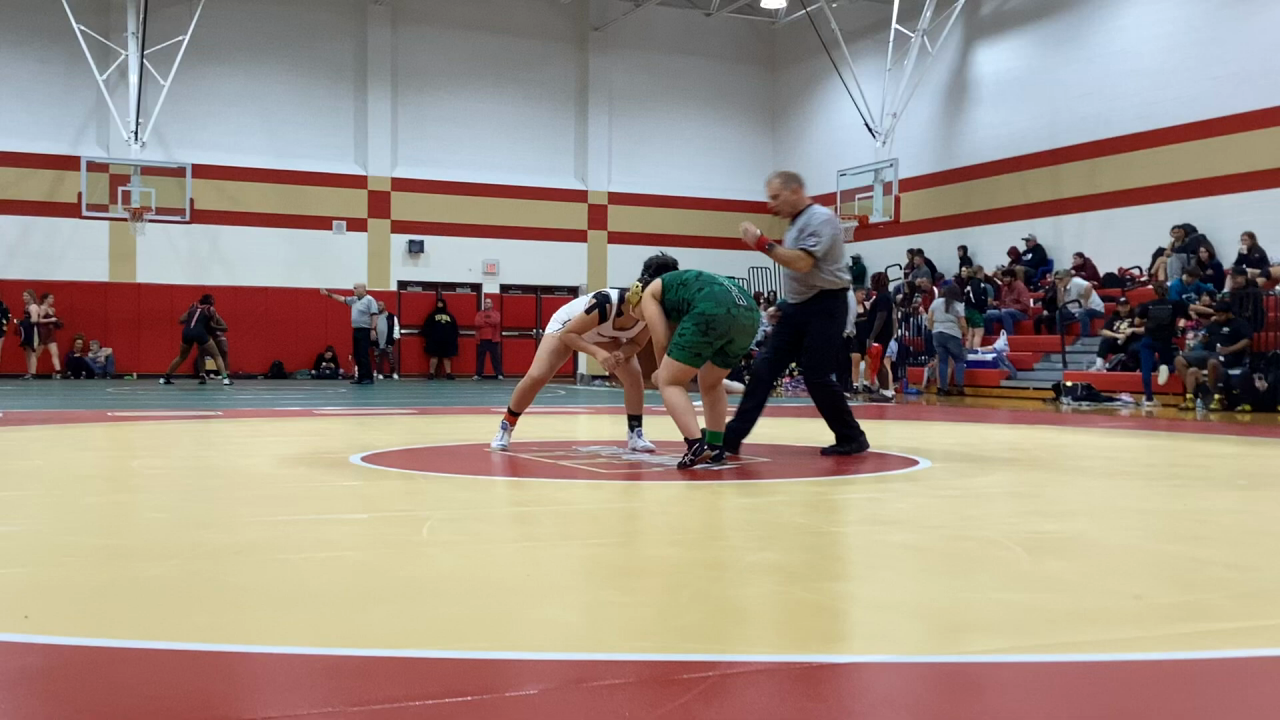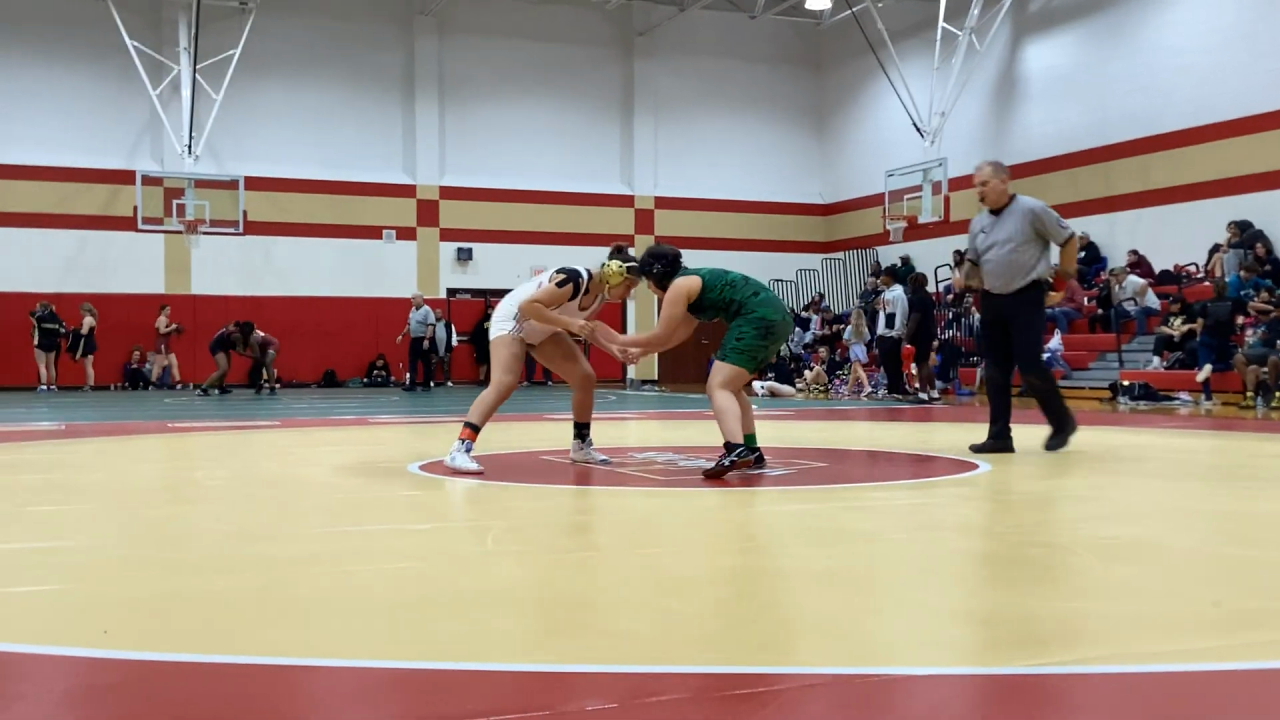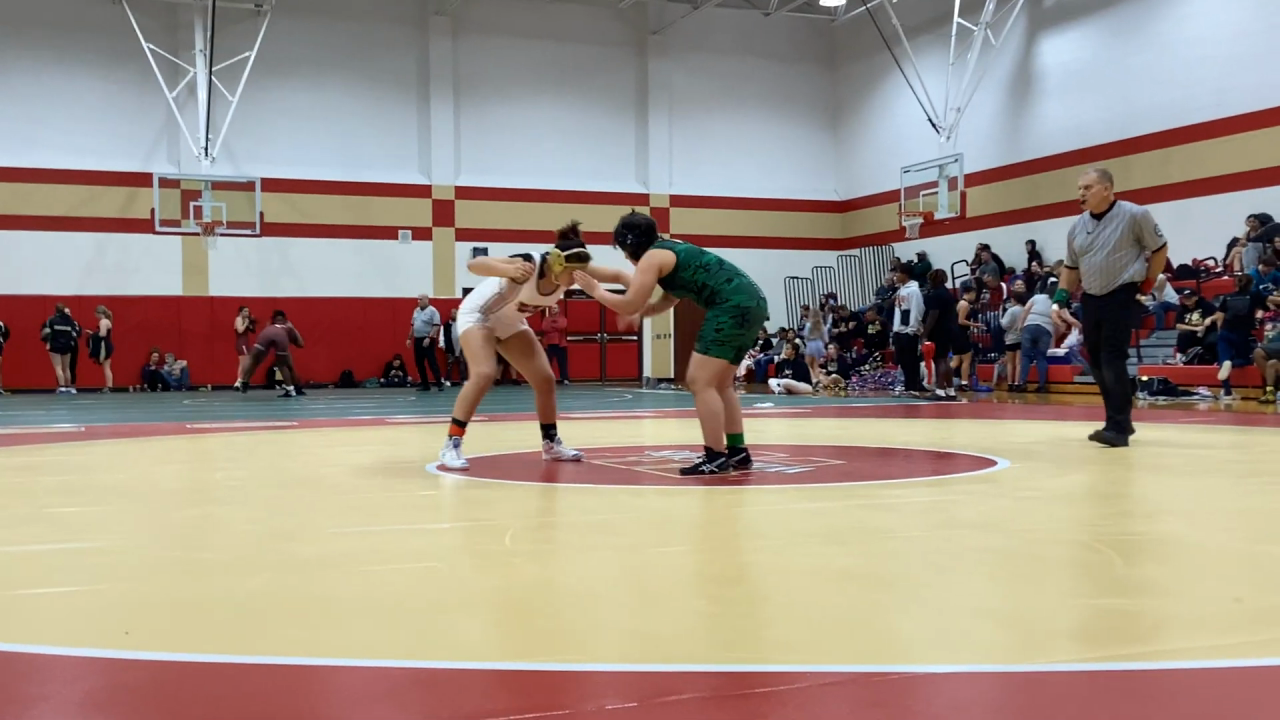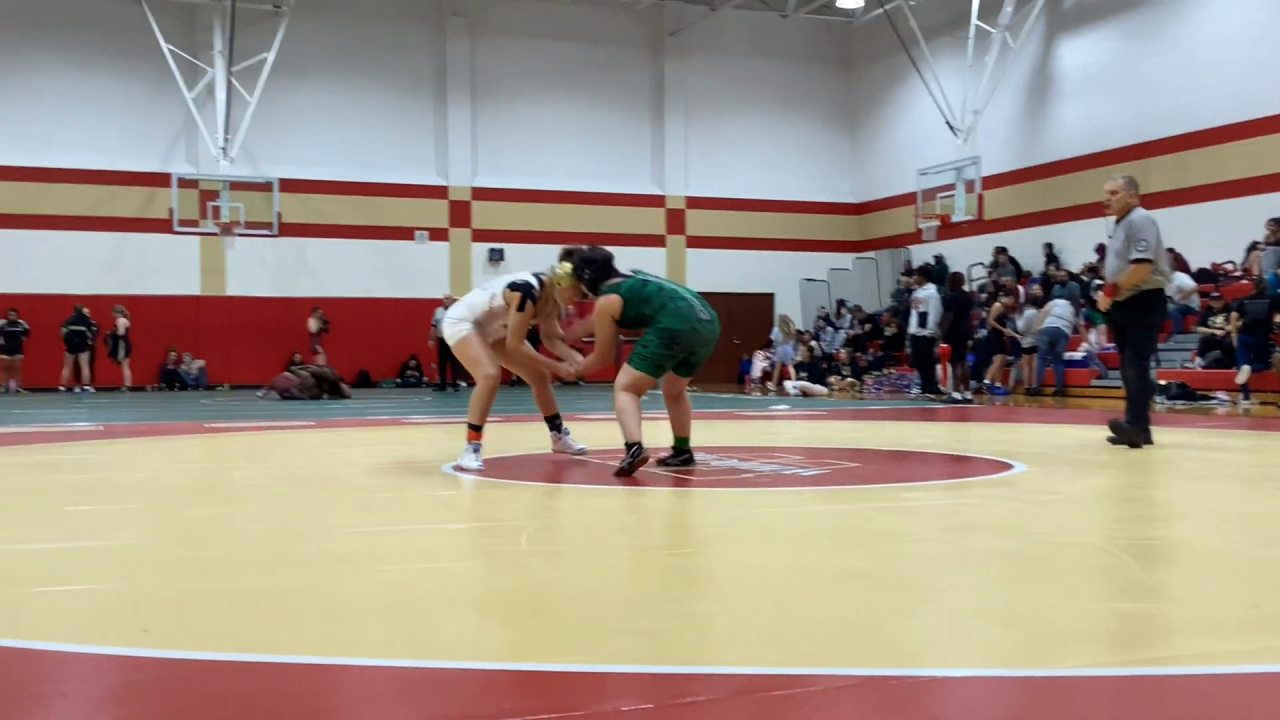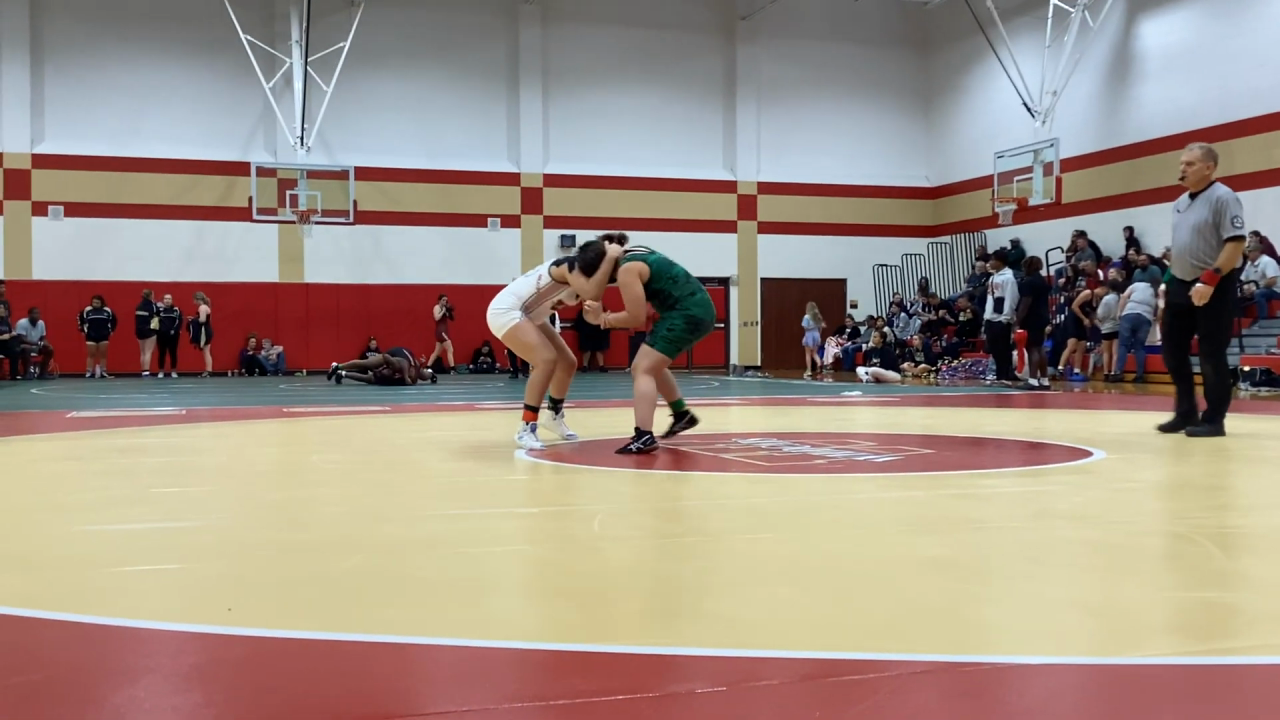
dt=1s
person 1, frame 1
left shoulder: (820, 218)
right shoulder: (795, 224)
left elbow: (800, 263)
left wrist: (762, 243)
right wrist: (782, 305)
left hip: (825, 306)
right hip: (798, 307)
left knee: (816, 375)
right knee: (764, 370)
left ankle: (851, 438)
right ankle: (732, 437)
person 1, frame 2
left shoulder: (1033, 210)
right shoulder: (978, 223)
left elbow: (1070, 241)
right elbow: (974, 264)
left wrist: (1061, 280)
right wrist: (964, 282)
left hip: (1026, 298)
right hip: (992, 300)
left knee: (1030, 365)
right knee: (994, 370)
left ankle: (1062, 423)
right ankle: (999, 436)
person 1, frame 3
left shoulder: (1133, 215)
right shoulder: (1077, 226)
left elbow: (1160, 249)
right elbow: (1072, 267)
left wrist: (1146, 286)
right wrist: (1060, 297)
left hip: (1122, 298)
right hip: (1090, 300)
left knee: (1113, 361)
right knee: (1098, 364)
left ankle: (1117, 427)
right ankle: (1120, 421)
person 1, frame 4
left shoulder: (1140, 221)
right shoulder: (1117, 225)
left elbow: (1143, 266)
left wrist: (1109, 291)
right wrist: (1109, 294)
left hip: (1145, 303)
right hip: (1122, 304)
left knee: (1136, 364)
right knee: (1129, 367)
left ankle: (1134, 425)
right ankle: (1140, 428)
person 1, frame 5
left shoulder: (1223, 198)
right shoulder: (1180, 203)
left elbow: (1236, 244)
left wrist: (1209, 281)
right wrist: (1172, 283)
left hip: (1215, 288)
right hip: (1181, 285)
left knee: (1211, 355)
right knee: (1172, 350)
left ankle: (1213, 419)
right ankle: (1186, 412)
person 2, frame 1
left shoulder: (651, 290)
right shoulder: (690, 282)
left elbow: (662, 340)
left wrist: (660, 373)
left hip: (711, 313)
right hip: (747, 314)
left knee: (669, 382)
right knee: (710, 383)
left ankle: (697, 445)
right ankle: (715, 447)
person 2, frame 2
left shoulder: (679, 286)
right shoulder: (694, 283)
left elbow: (662, 335)
right elbow: (679, 334)
left wrist: (620, 340)
right wrist: (640, 351)
left hip: (760, 317)
right hip: (776, 316)
left knee: (718, 387)
right knee: (730, 387)
left ankle: (736, 451)
right ankle: (750, 452)
person 2, frame 3
left shoulder: (652, 257)
right shoulder: (672, 250)
left elbow: (630, 304)
right elbow: (670, 298)
left wrist: (595, 290)
right wrist: (639, 314)
left hip: (734, 304)
right hip: (752, 302)
left knee: (700, 382)
right knee: (719, 384)
left ankle: (718, 457)
right ankle: (738, 452)
person 2, frame 4
left shoulder: (605, 302)
right shoulder: (631, 277)
left elbow: (601, 358)
left wrist: (577, 369)
right wrist: (571, 334)
left hip: (674, 325)
right hip: (707, 322)
left knee: (624, 390)
right knee: (674, 390)
left ankle: (634, 448)
right ankle: (682, 451)
person 2, frame 5
left shoulder: (627, 269)
right shoulder: (637, 253)
left elbow: (637, 316)
left wrist: (604, 318)
left hip: (687, 313)
right hip: (698, 310)
left knee: (643, 370)
right knee: (653, 367)
left ankle: (644, 437)
right ankle: (682, 414)
person 3, frame 1
right shoulder: (605, 303)
left elbow: (636, 343)
right elbow: (567, 334)
left wrist: (622, 353)
right wrist: (596, 352)
left hip: (604, 336)
right hip: (567, 326)
left knee: (634, 374)
right knee: (537, 376)
left ankle: (635, 434)
right ankle: (506, 427)
person 3, frame 2
left shoulder: (600, 293)
right shoulder: (574, 280)
left elbow: (588, 329)
right elbow: (527, 306)
left wrist: (613, 348)
right wrist: (570, 323)
left hip: (539, 329)
right hip: (510, 320)
left knee: (584, 378)
right knee: (504, 384)
left ankle: (582, 446)
right ankle: (460, 450)
person 3, frame 3
left shoulder: (570, 271)
right shoulder: (530, 265)
left elbow: (617, 276)
right elbow: (474, 264)
right wrist: (506, 270)
left hip: (510, 323)
right hip: (476, 313)
left knee: (545, 379)
right knee: (484, 374)
left ankle: (552, 444)
right ankle: (451, 446)
person 3, frame 4
left shoulder: (553, 296)
right shoulder: (527, 291)
left elbow: (551, 337)
right elbow: (515, 345)
left wrist: (576, 358)
right wrist: (556, 366)
left hip: (493, 329)
right hip: (461, 323)
left knee: (540, 374)
right knee: (489, 375)
left ankle: (560, 436)
right ankle: (470, 450)
person 3, frame 5
left shoulder: (584, 276)
right shoulder: (571, 266)
right elbow: (592, 293)
right wrist: (610, 256)
left hip: (528, 316)
right hip: (506, 311)
left knee: (568, 363)
right knee: (548, 360)
left ankle: (556, 417)
right ankle: (526, 430)
